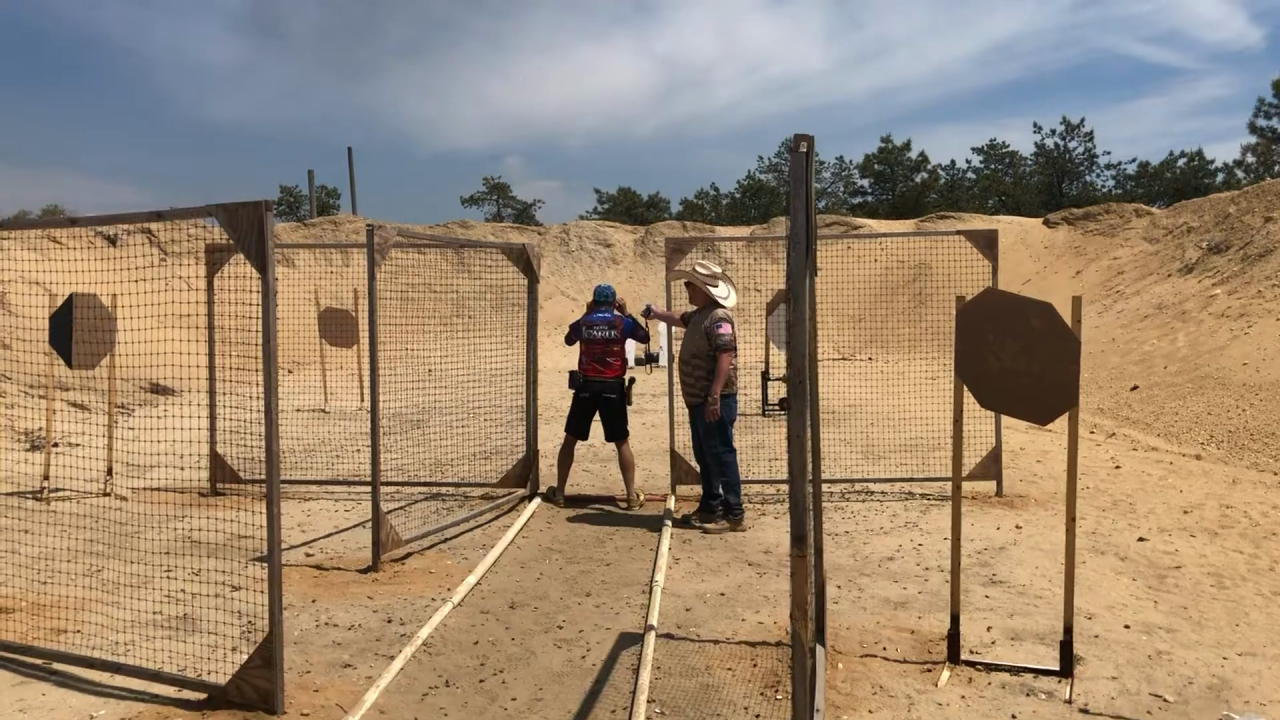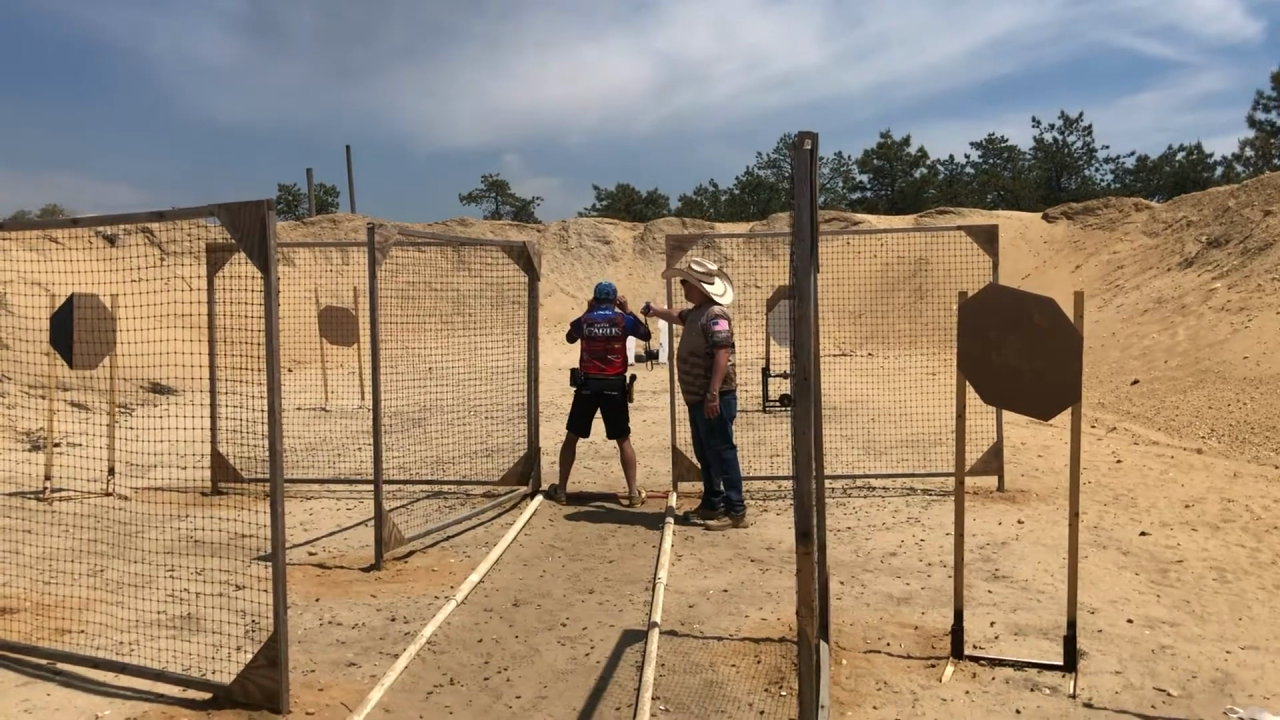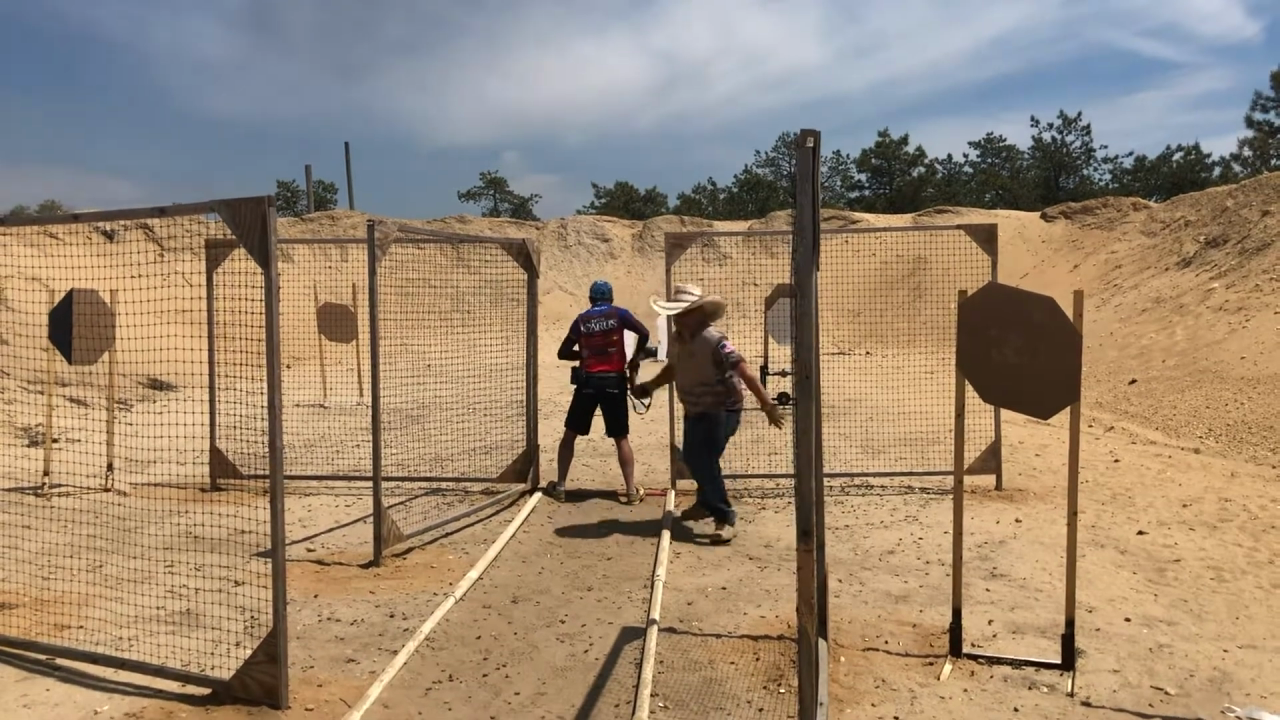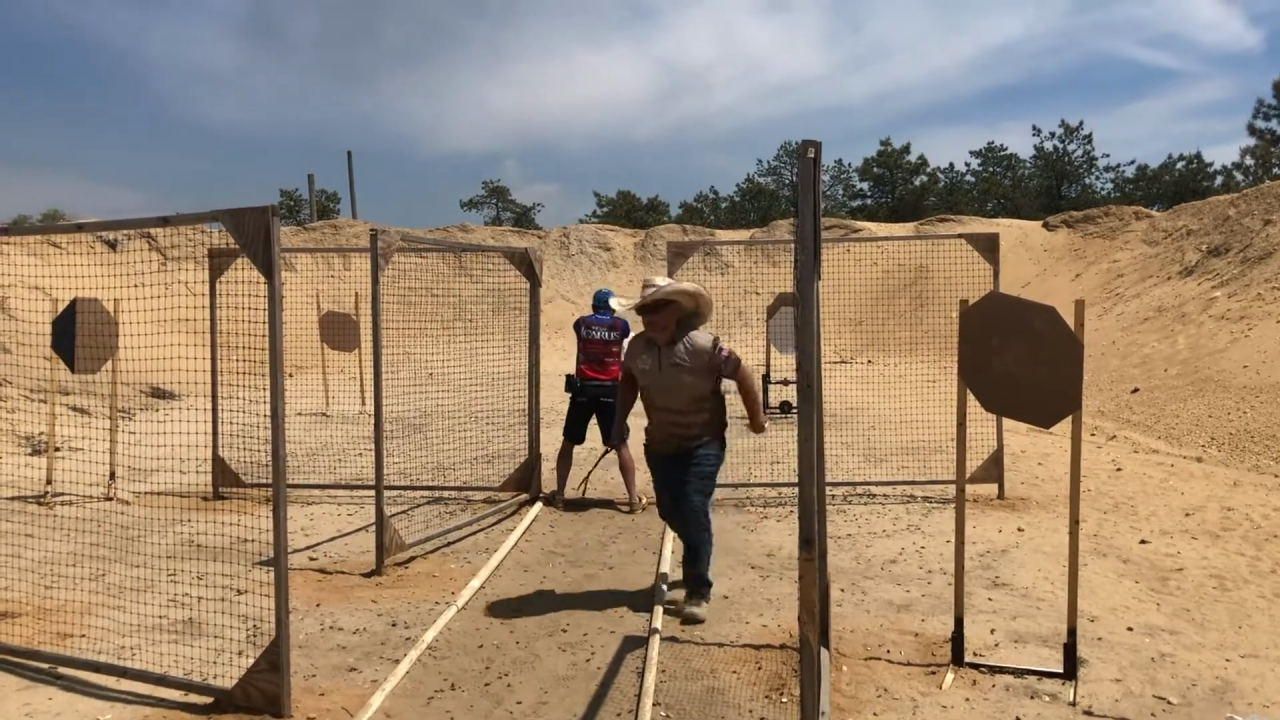
dt=0.7s
person 1, frame 1
left shoulder: (719, 317)
right shoulder: (699, 315)
left elbow: (725, 357)
right elbow: (680, 319)
left wrist: (715, 397)
right wrist: (655, 313)
left hip: (715, 401)
right hip: (698, 400)
left knee: (722, 456)
right knee: (704, 457)
left ankle: (734, 515)
right ankle: (710, 508)
person 1, frame 2
left shoulder: (715, 315)
right shoulder: (696, 312)
left elbow: (722, 355)
right elbow: (677, 316)
left wrist: (713, 394)
right wrist: (654, 310)
left hip: (714, 398)
right hip: (697, 398)
left knee: (722, 453)
right knee: (705, 454)
left ankle: (736, 512)
right ankle: (712, 505)
person 1, frame 3
left shoulder: (713, 339)
right shoulder: (678, 337)
left elbow: (743, 370)
right elbow: (672, 369)
left wrist: (767, 405)
right wrist: (649, 386)
left hip: (721, 411)
right hip: (695, 411)
left knee: (705, 462)
right knee: (692, 457)
left ankle: (724, 519)
right ankle: (704, 504)
person 1, frame 4
left shoulder: (703, 345)
right shoulder: (638, 346)
left elbow: (741, 375)
right elbow: (629, 380)
left wrist: (756, 416)
right wrist: (619, 421)
left hip: (703, 442)
right hip: (662, 444)
left knee: (694, 510)
right knee: (671, 512)
left ankle: (697, 592)
right ankle: (693, 573)
person 2, frame 1
left shoulder: (583, 323)
right shoulder: (622, 323)
left elbow: (569, 340)
right elbow: (646, 338)
right wrist: (627, 314)
left hip: (586, 387)
right hip: (613, 388)
left knee: (570, 439)
right knee: (622, 443)
left ankle: (559, 492)
right ankle: (632, 495)
person 2, frame 2
left shoulder: (584, 321)
right shoulder: (623, 320)
left elbow: (570, 338)
right elbow: (647, 336)
right wrist: (628, 311)
left hip: (587, 385)
right hip: (614, 385)
left knee: (571, 437)
right knee: (623, 440)
left ankle: (561, 489)
right ankle: (633, 492)
person 2, frame 3
left shoulder: (581, 320)
right shoulder: (618, 314)
left elbow: (563, 353)
right elbow: (643, 332)
right wrist: (635, 358)
left hip: (587, 382)
right hip: (614, 382)
left knee: (570, 435)
right knee: (621, 438)
left ankle: (560, 486)
right ankle: (632, 490)
person 2, frame 4
left shoulder: (581, 323)
right shoulder: (621, 325)
left hip: (583, 389)
right hip: (609, 390)
left knee: (568, 443)
right knee: (621, 445)
left ankle: (559, 495)
right ankle: (634, 498)
